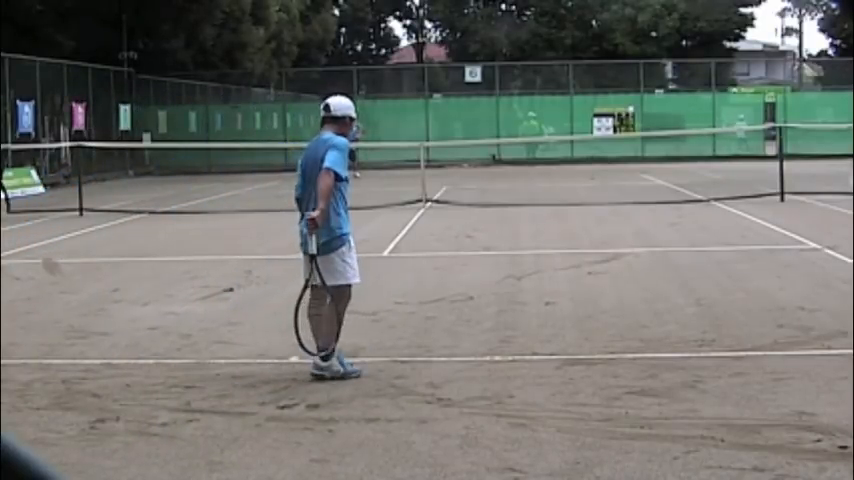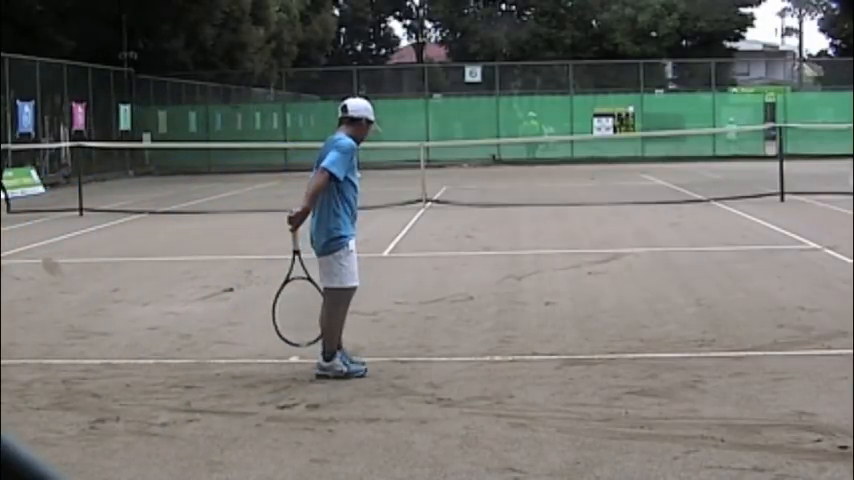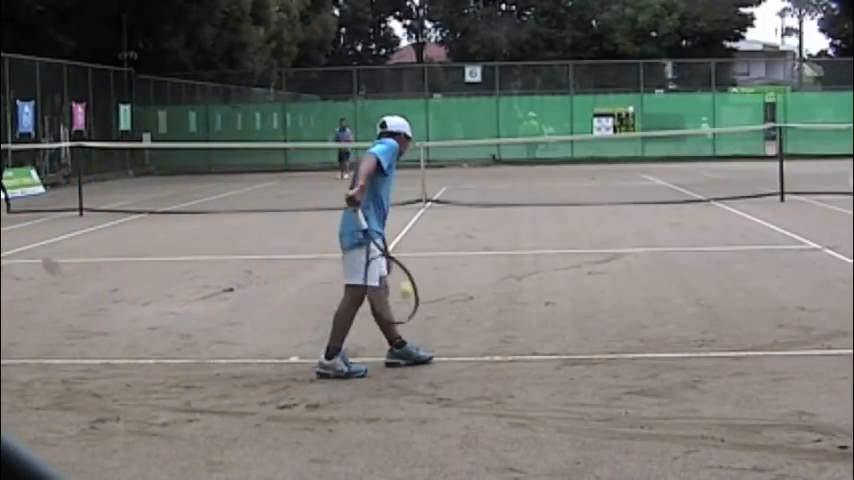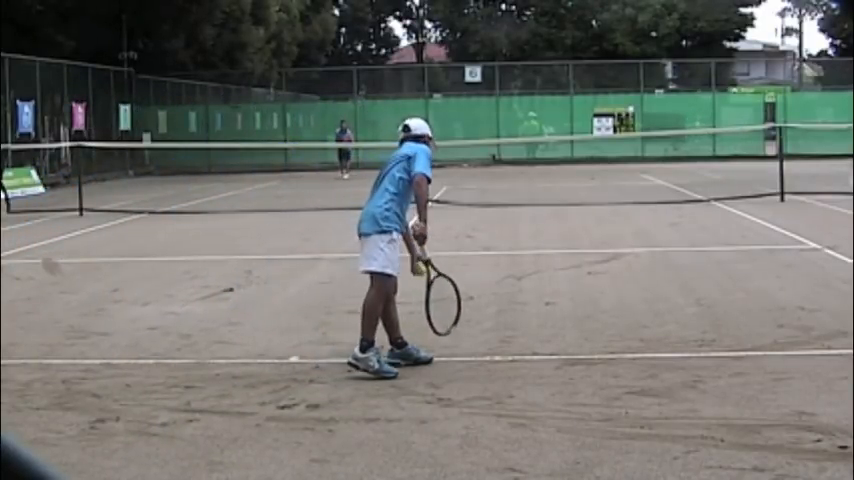
dt=0.5s
person 1, frame 1
left shoulder: (309, 149)
right shoulder: (338, 144)
left elbow: (300, 194)
right elbow: (327, 175)
right wrist: (320, 210)
left hip: (312, 233)
right hip: (333, 233)
left knee: (319, 295)
right knee: (340, 295)
left ankle: (324, 355)
right ankle: (327, 360)
person 1, frame 2
left shoulder: (333, 144)
right shoulder: (346, 145)
left elbow: (319, 181)
right elbow: (321, 177)
right wrist: (305, 209)
left hip: (330, 231)
right hip: (337, 234)
left knee: (342, 291)
right knee: (336, 295)
left ankle: (335, 351)
right ankle: (329, 360)
person 1, frame 3
left shoulder: (381, 151)
right shoulder: (388, 146)
right elbow: (368, 161)
right wrist: (359, 187)
left hip: (364, 231)
right hip: (362, 232)
left knee: (378, 291)
right knee: (355, 293)
left ankle: (398, 348)
right ankle: (331, 359)
person 1, frame 4
left shoulder: (401, 156)
right shoulder: (420, 150)
right elbow: (420, 181)
left wrist: (414, 254)
right wrist: (422, 222)
left hip: (378, 223)
right hip: (382, 224)
left knee: (389, 288)
right knee: (381, 285)
left ankle: (398, 347)
right ankle: (364, 352)
